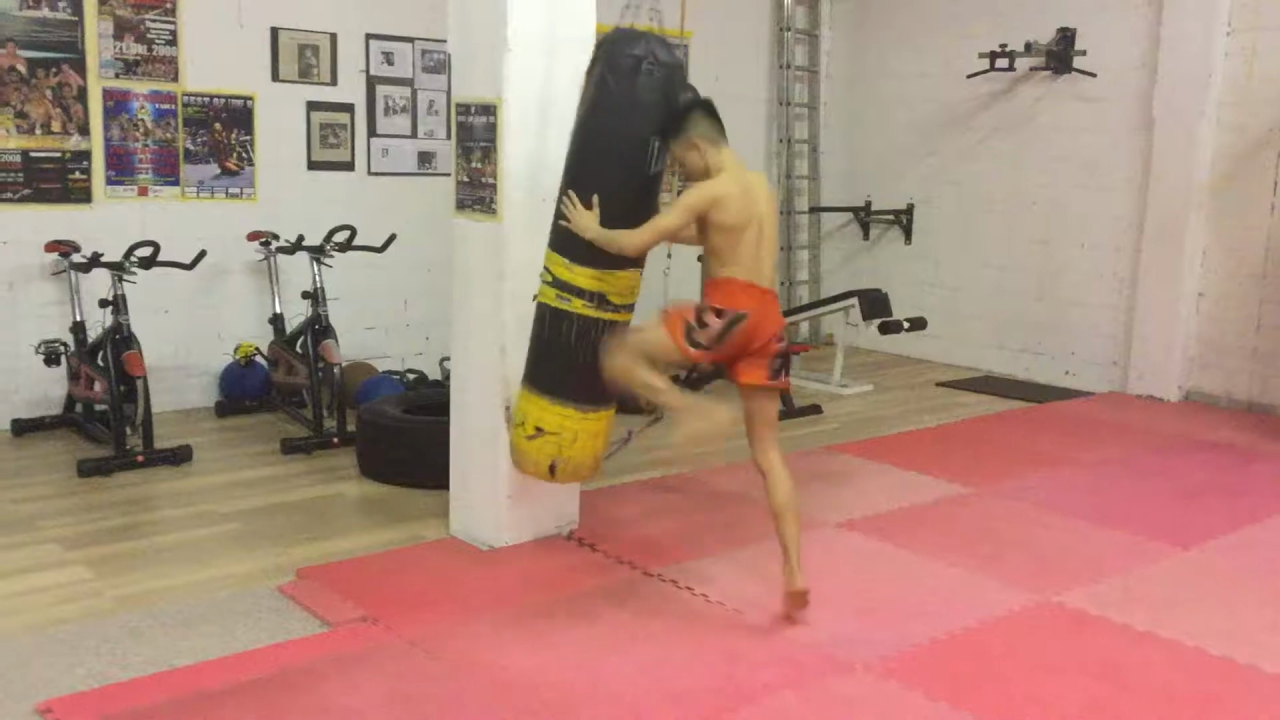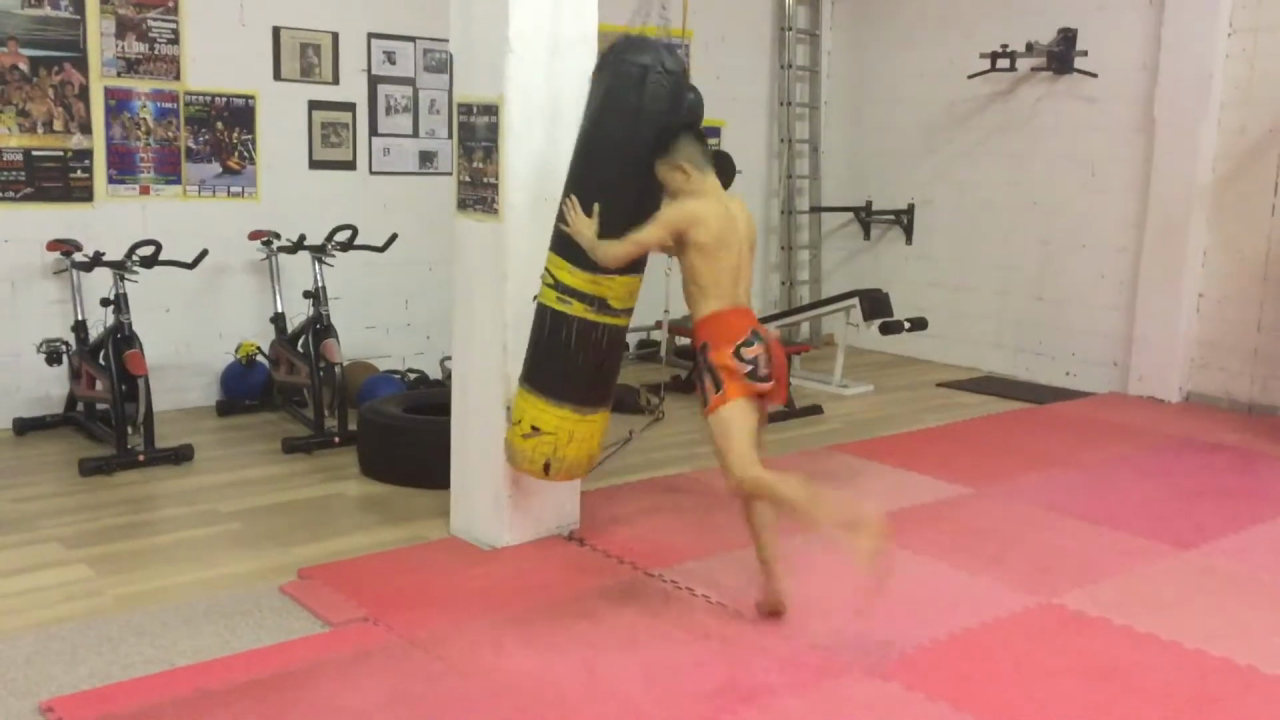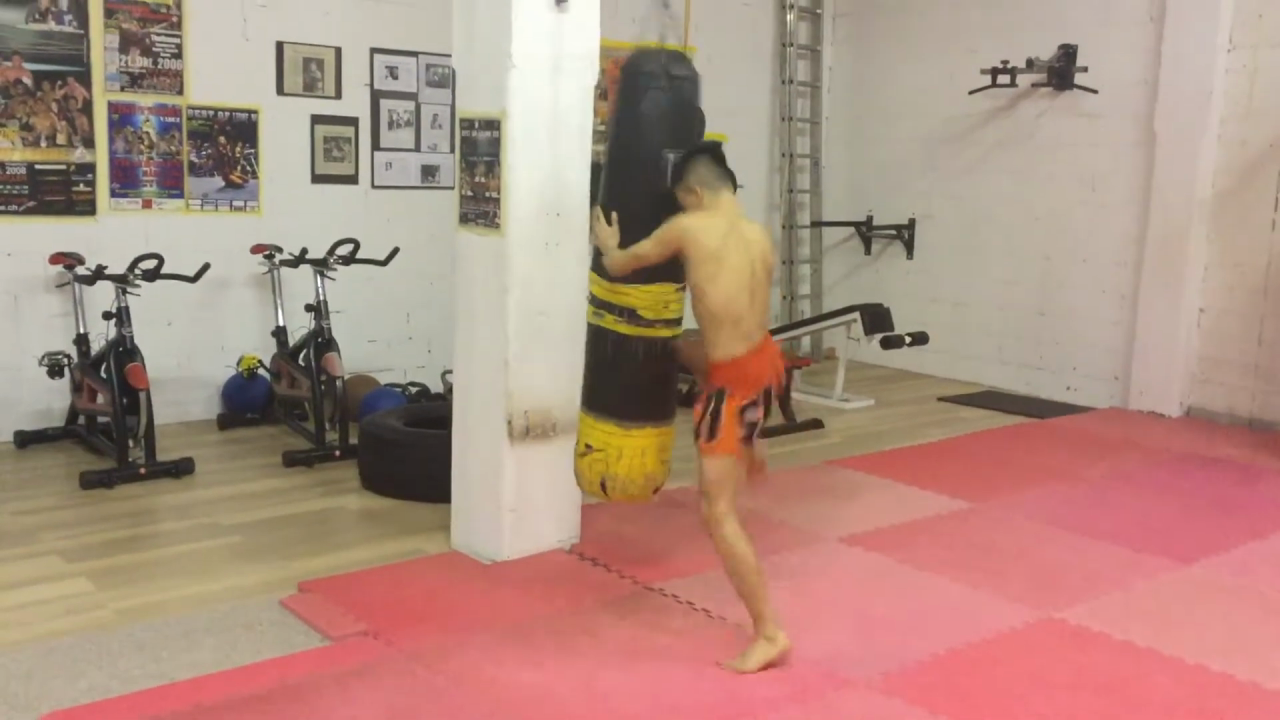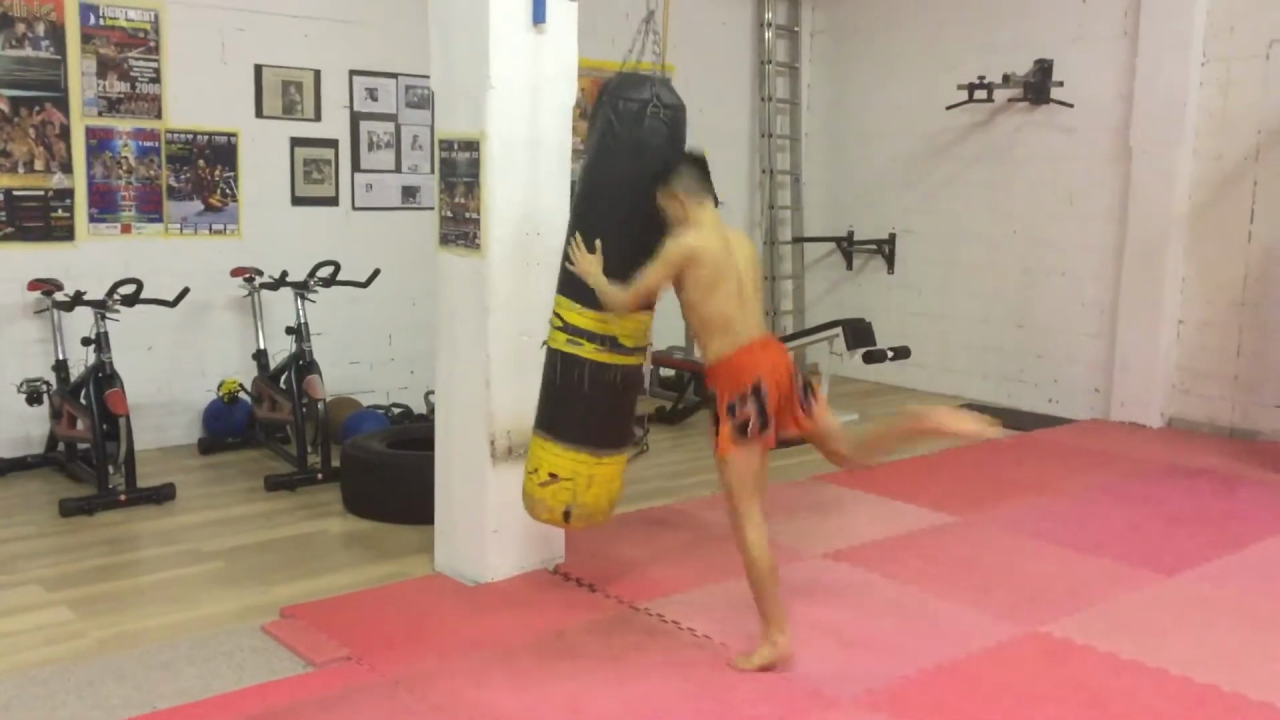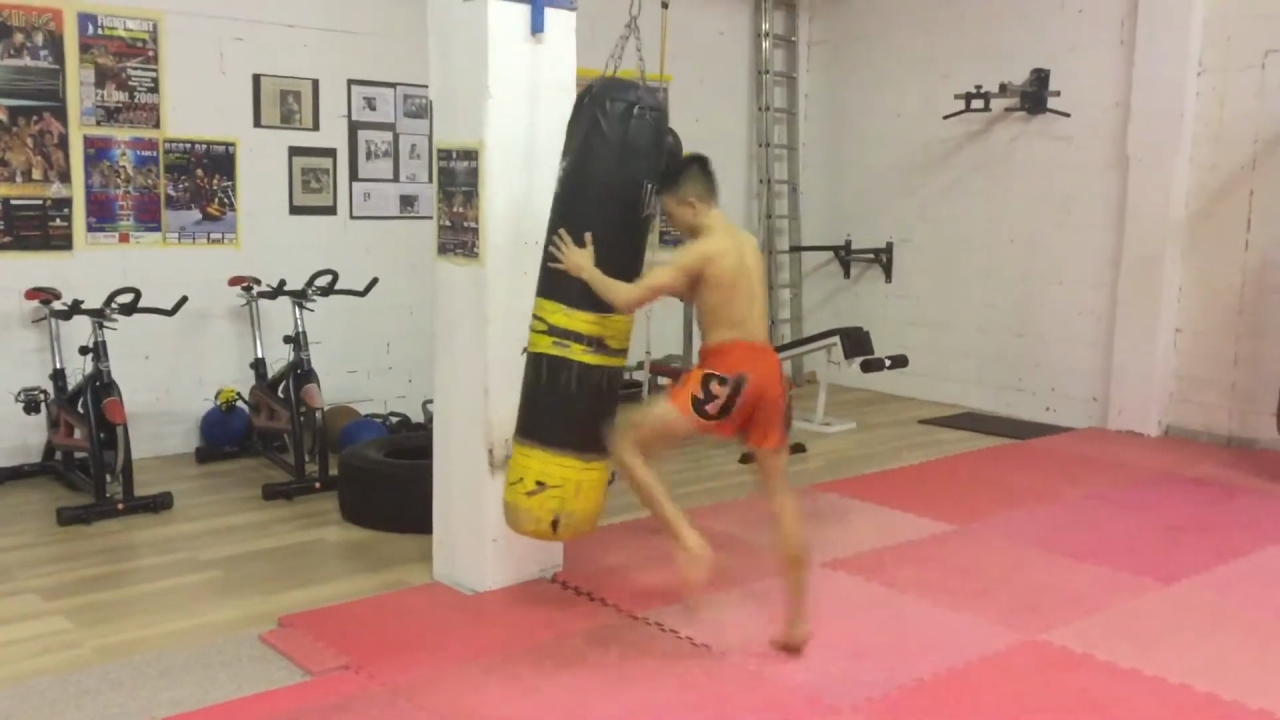
dt=1s
person 1, frame 1
left shoulder: (710, 191)
right shoulder: (761, 186)
left elbow: (635, 244)
left wrist: (591, 230)
right wrist: (674, 228)
left hip: (730, 312)
right hip: (770, 322)
left knee: (616, 358)
right knee: (768, 454)
left ankle: (696, 411)
right ankle: (794, 574)
person 1, frame 2
left shoulder: (683, 211)
right shoulder: (740, 213)
left elbow: (611, 257)
left wrist: (584, 233)
right wrist: (659, 239)
left hip: (728, 344)
right hip: (753, 339)
left knee: (745, 475)
right knee: (748, 472)
left ankle: (855, 525)
right ankle: (773, 589)
person 1, frame 3
left shoulder: (688, 227)
right shoulder: (761, 237)
left elbow: (619, 266)
left wrist: (608, 243)
left hip: (737, 383)
right hip: (766, 360)
left knee: (716, 513)
right knee: (686, 349)
left ankle: (769, 635)
right ankle: (746, 452)
person 1, frame 4
left shoulder: (682, 246)
right shoulder: (740, 243)
left elbow: (622, 302)
left wrist: (593, 276)
left hip: (743, 381)
right hip: (775, 363)
left knee: (745, 515)
right knee: (846, 452)
left ankle: (773, 638)
right ankle: (934, 422)
person 1, frame 5
left shoulder: (703, 252)
right shoulder: (747, 243)
left elbow: (625, 300)
left wrist: (587, 270)
right wrist: (649, 279)
left hip: (727, 376)
right hip: (767, 374)
left knee: (623, 438)
right knee: (779, 500)
left ankle: (690, 541)
right ankle: (798, 621)
